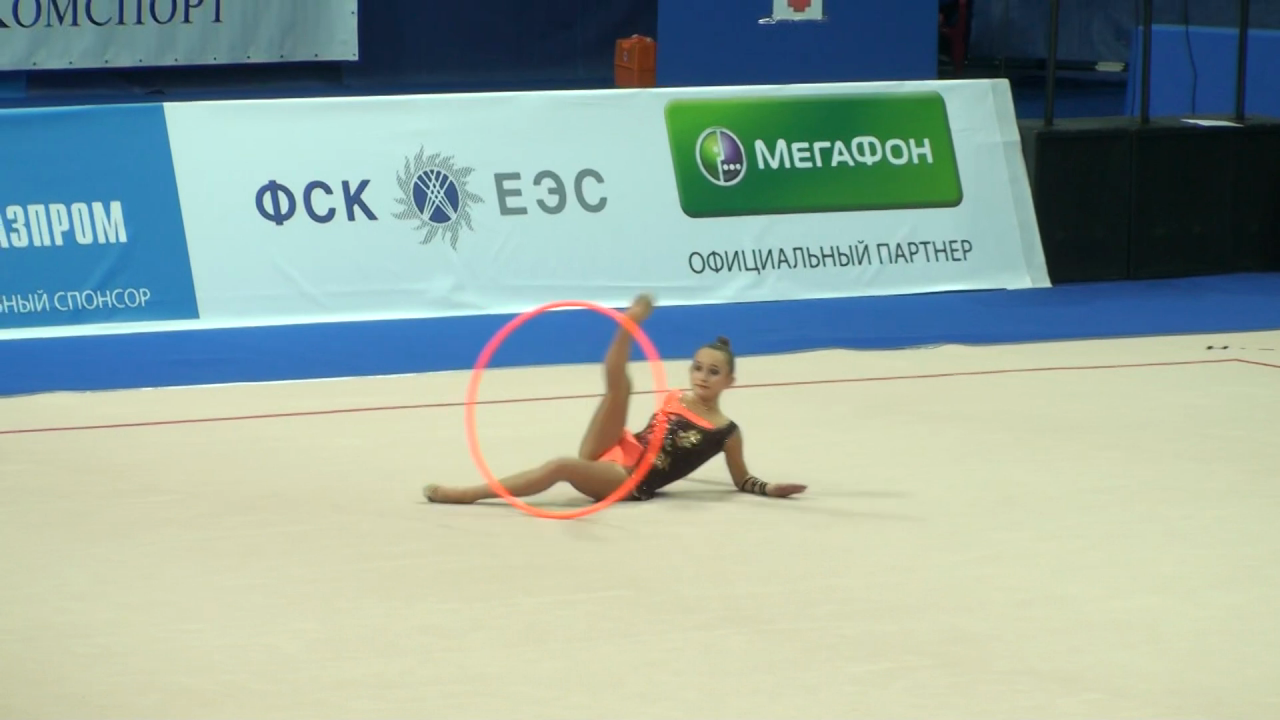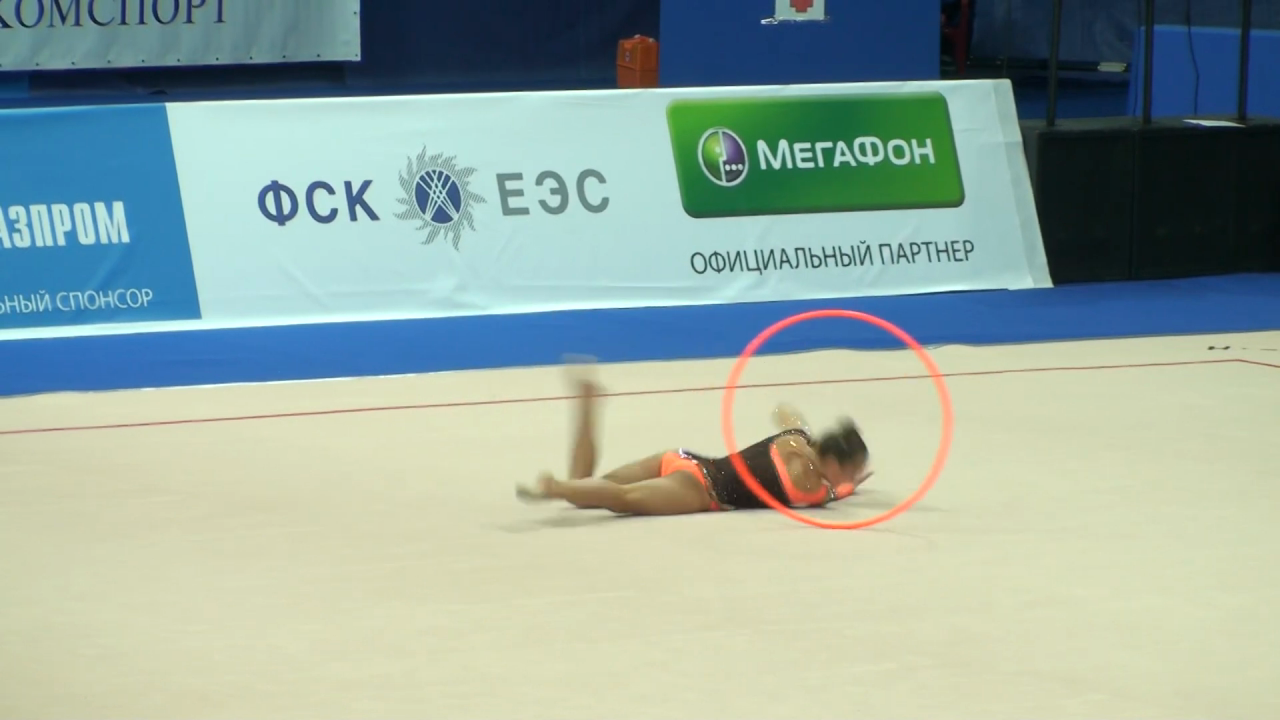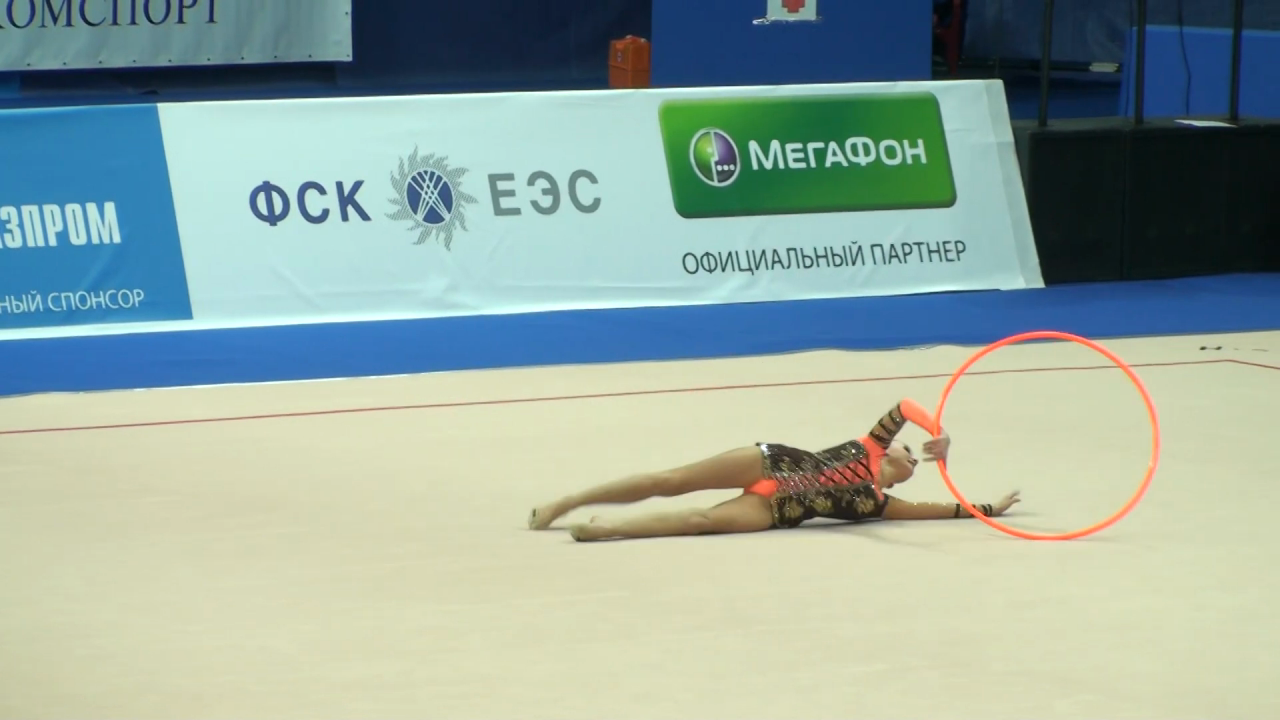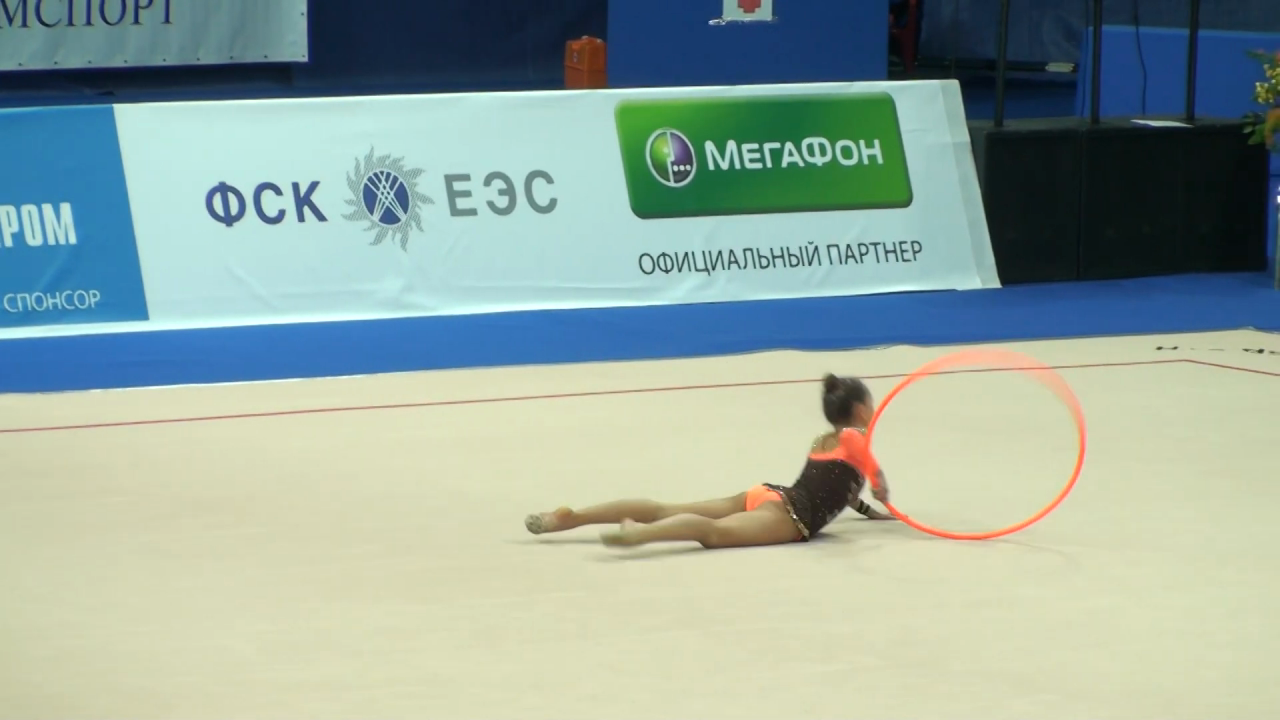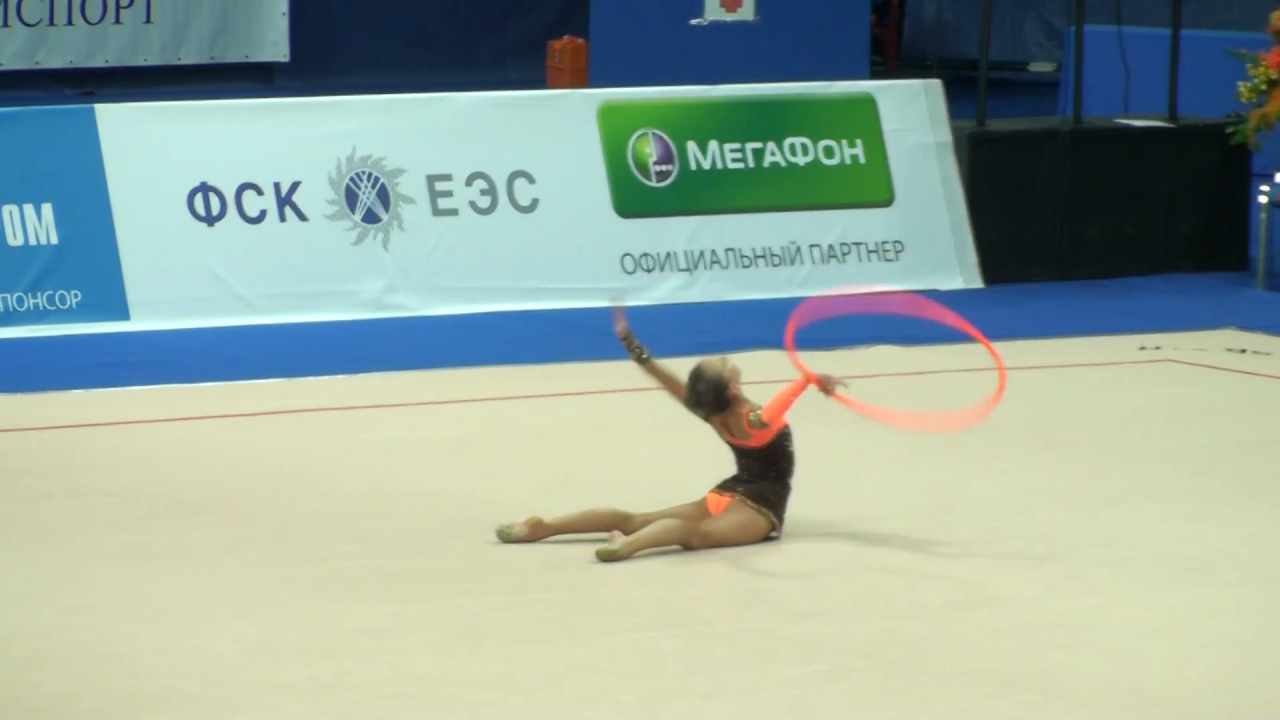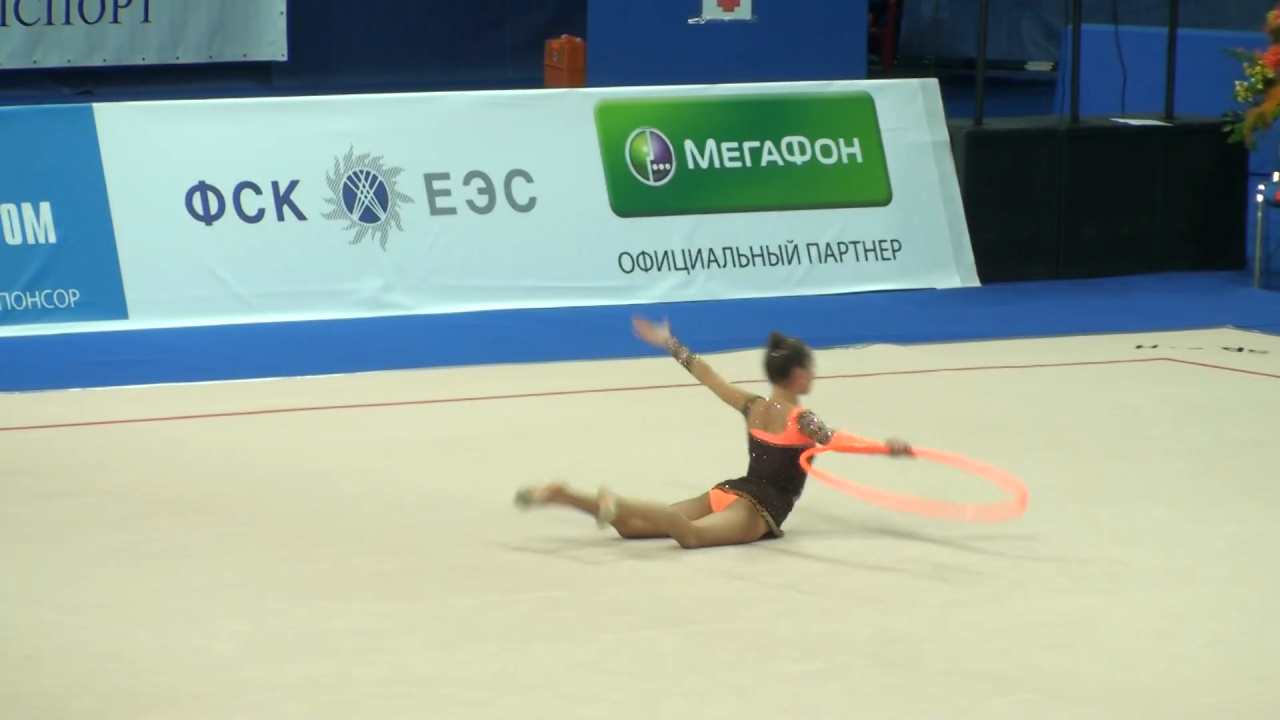
dt=0.5s
person 1, frame 1
left shoulder: (726, 430)
right shoulder: (673, 399)
left elbow: (741, 479)
left wrist: (773, 488)
left hip: (628, 481)
right hip: (613, 456)
left knee: (561, 465)
right knee: (617, 379)
left ankle: (463, 492)
person 1, frame 2
left shoulder: (794, 439)
left elbow: (785, 411)
left hip: (685, 464)
right hip: (699, 489)
left knee: (587, 489)
right ankle: (554, 485)
person 1, frame 3
left shoulder: (881, 500)
right shoulder: (873, 446)
left elbow: (931, 508)
right elbow: (904, 407)
left wrist: (988, 507)
right wrist: (935, 433)
left hip: (783, 508)
right hip: (772, 466)
left knee: (699, 518)
right knee: (672, 479)
left ankle: (591, 520)
right ankle: (569, 502)
person 1, frame 4
left shoulder: (821, 443)
right shoulder: (854, 443)
right elbow: (851, 436)
left wrist: (870, 510)
right wrist: (878, 478)
left hip: (762, 496)
right hip: (787, 517)
left knee: (659, 509)
right knee: (712, 531)
left ankle: (568, 516)
right ankle: (639, 533)
person 1, frame 5
left shoulder: (712, 413)
right shoulder: (753, 418)
left elbow: (661, 376)
right elbow: (772, 417)
right wrist: (806, 380)
left hip: (723, 497)
left knee: (632, 519)
right ankle: (628, 544)
person 1, frame 6
left shoulder: (753, 406)
right shoulder: (801, 420)
left elbow: (706, 373)
right elbow: (836, 440)
left wrist: (669, 344)
right wrist: (888, 446)
left hip: (725, 494)
right hip: (754, 511)
left knee: (629, 523)
right ankle: (618, 505)
